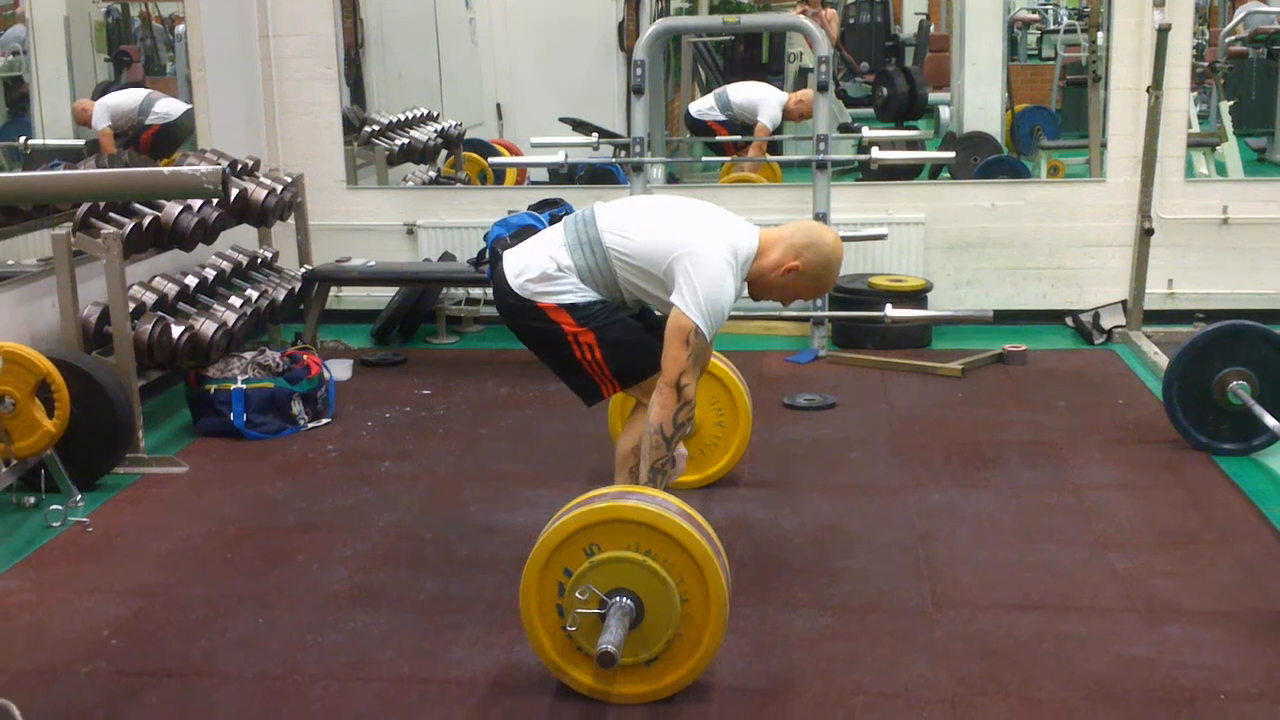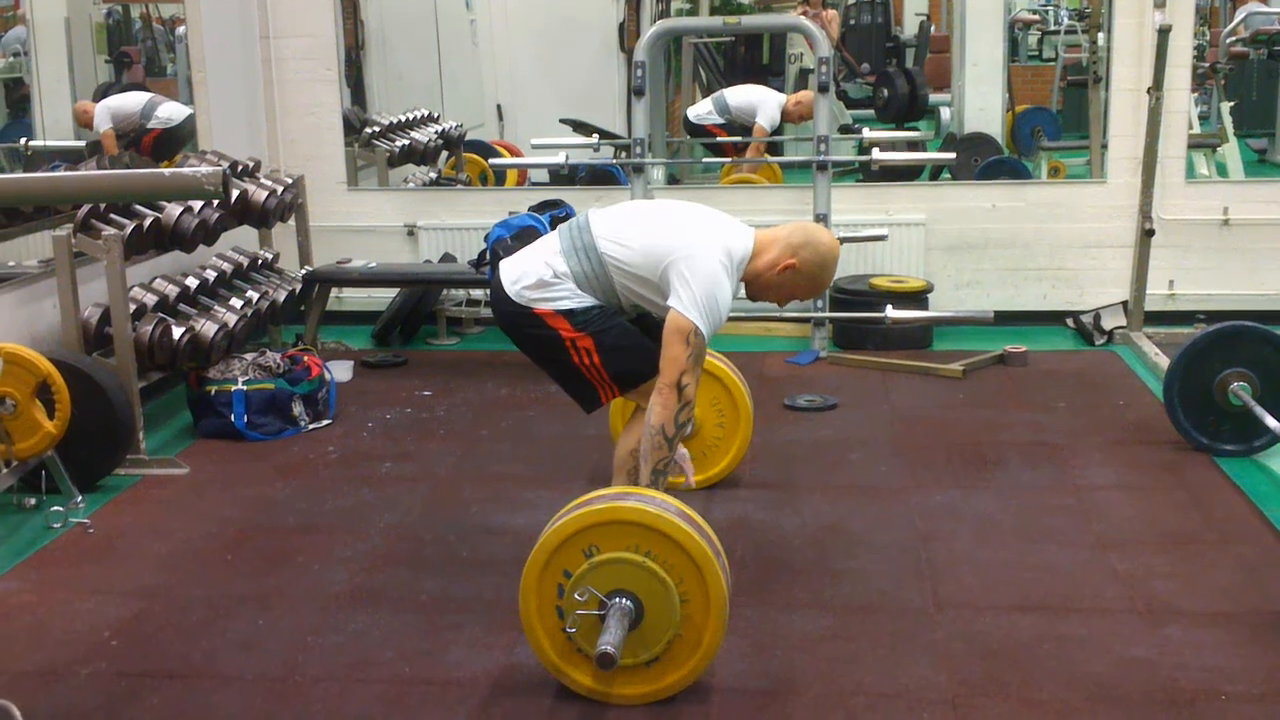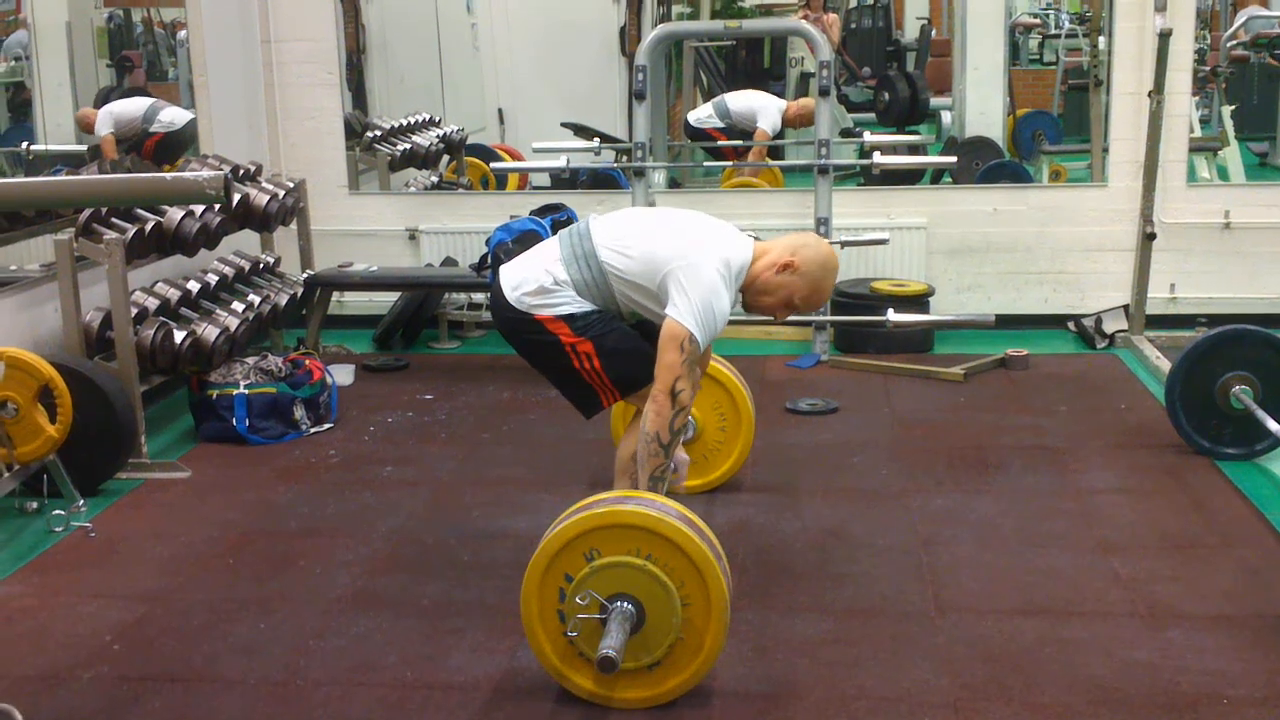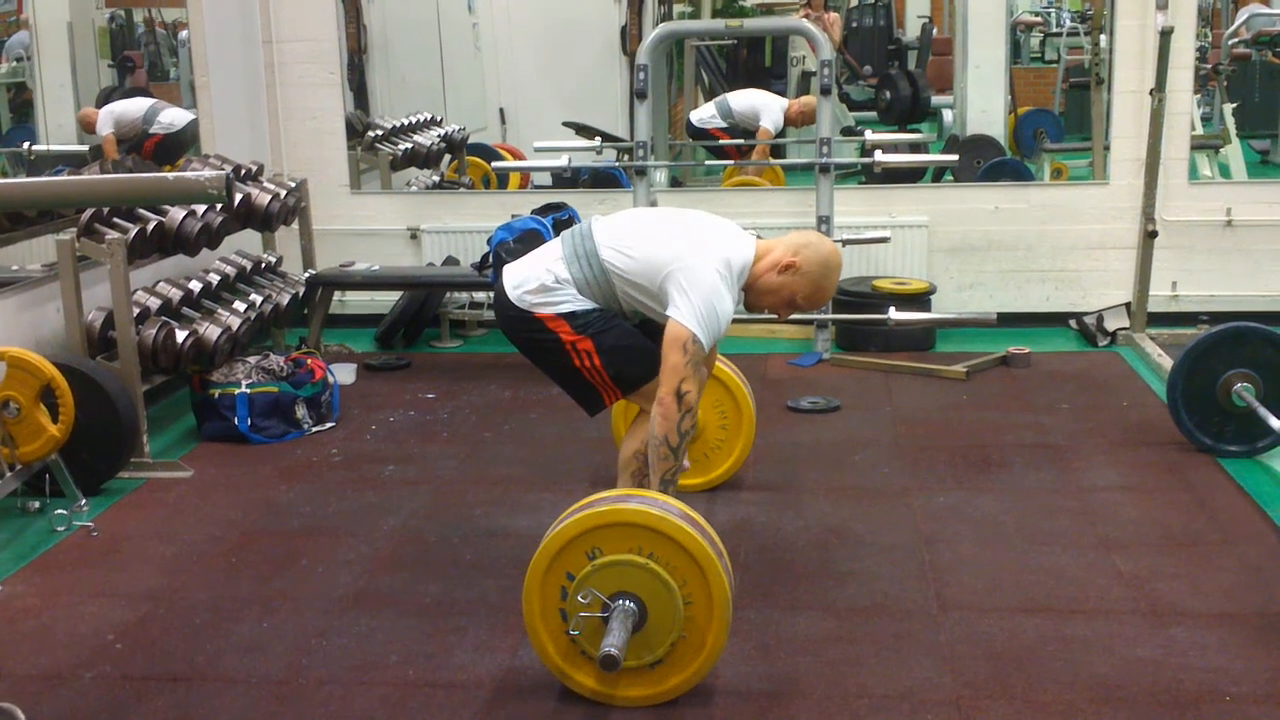
dt=0.3s
person 1, frame 1
left shoulder: (731, 238)
right shoulder: (715, 273)
right elbow: (673, 388)
left wrist: (669, 437)
left hip: (547, 269)
right hip: (537, 287)
left knee: (672, 366)
right knee: (657, 390)
person 1, frame 2
left shoulder: (726, 241)
right shoulder: (712, 274)
right elbow: (673, 390)
left wrist: (668, 441)
left hip: (542, 277)
right hip: (536, 293)
left knee: (678, 369)
right knee: (657, 397)
person 1, frame 3
left shoulder: (726, 250)
right shoulder: (711, 282)
right elbow: (667, 397)
left wrist: (671, 441)
left hip: (546, 279)
right hip: (535, 298)
left knee: (682, 376)
right knee: (669, 393)
person 1, frame 4
left shoulder: (731, 250)
right shoulder: (712, 282)
right elbow: (672, 399)
left hip: (552, 281)
right hip: (539, 297)
left knee: (688, 376)
right knee: (677, 394)
